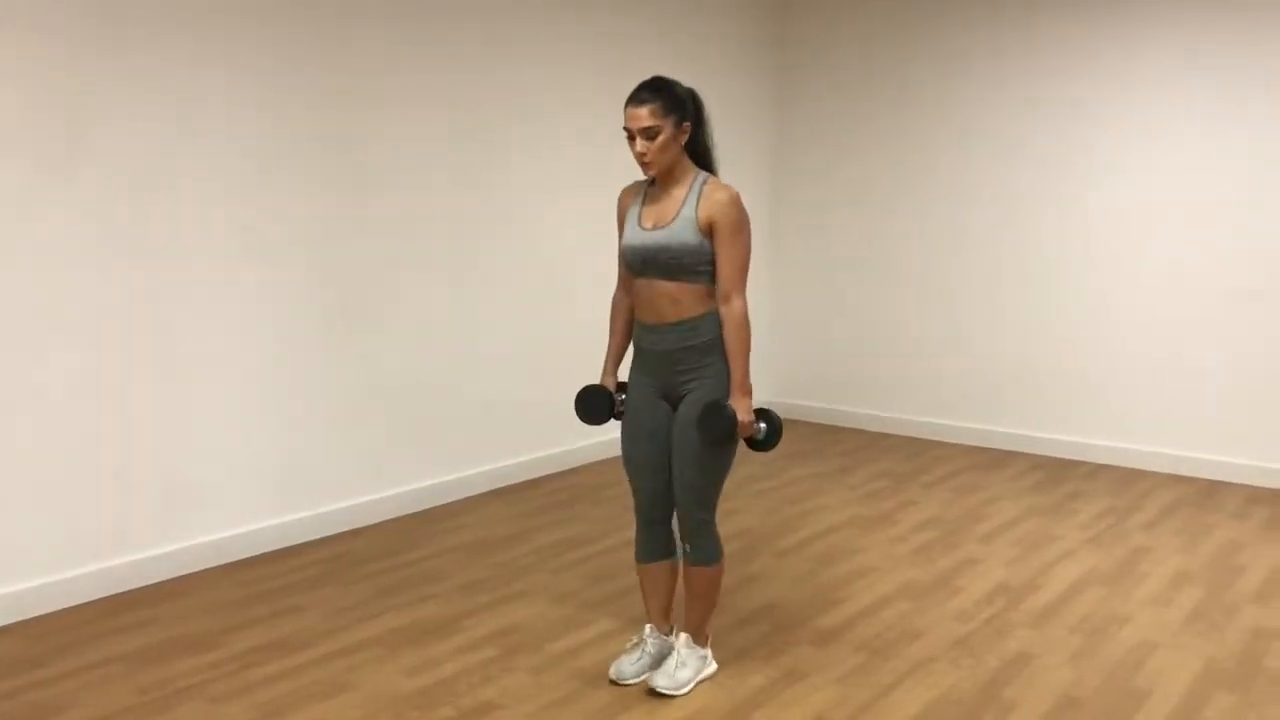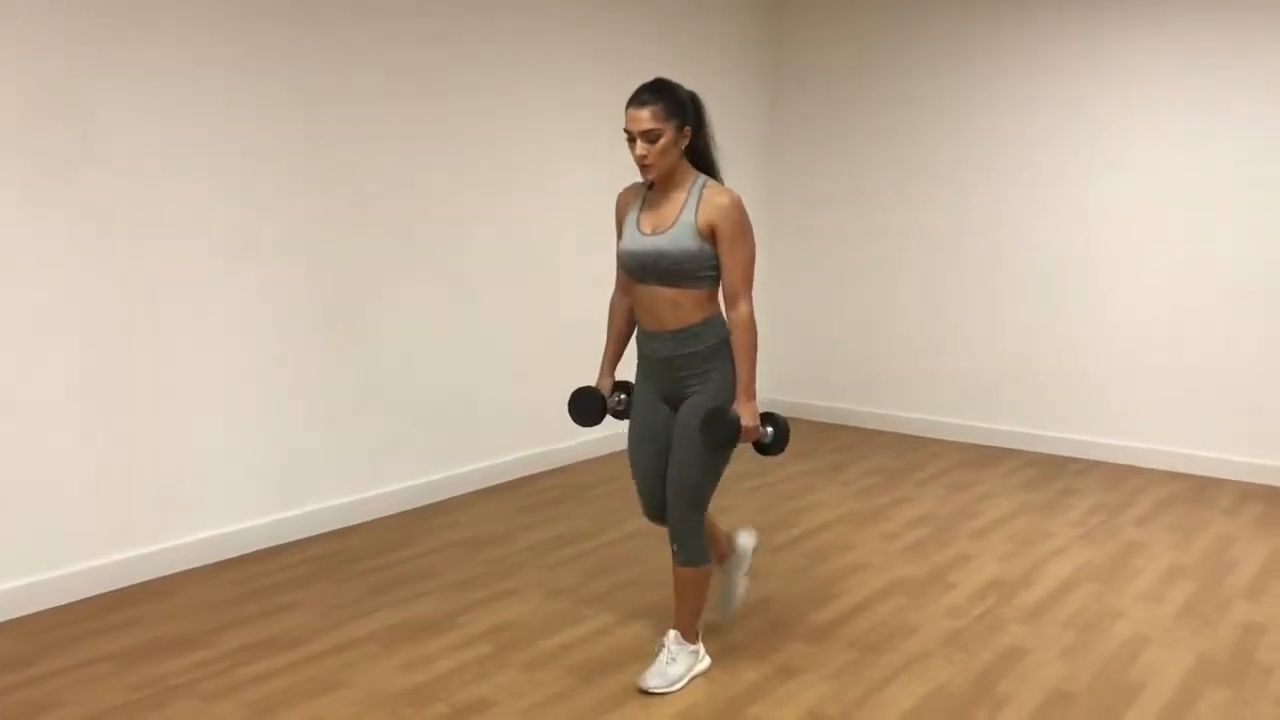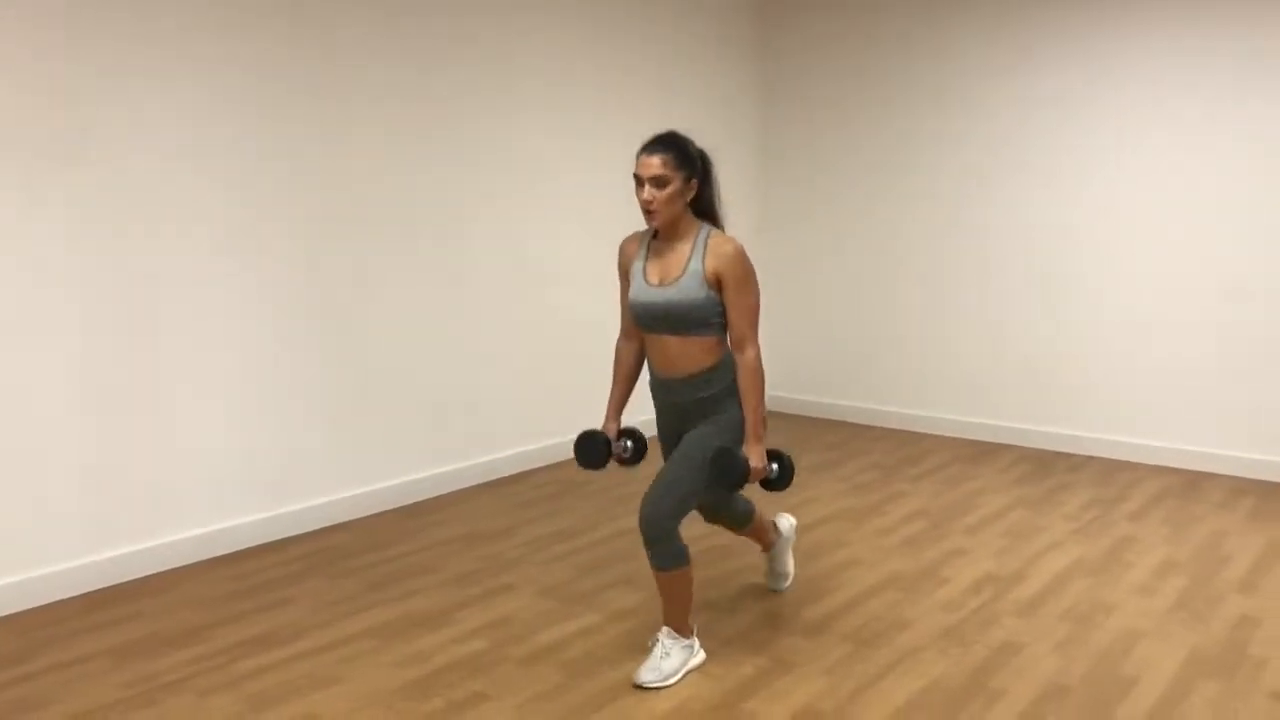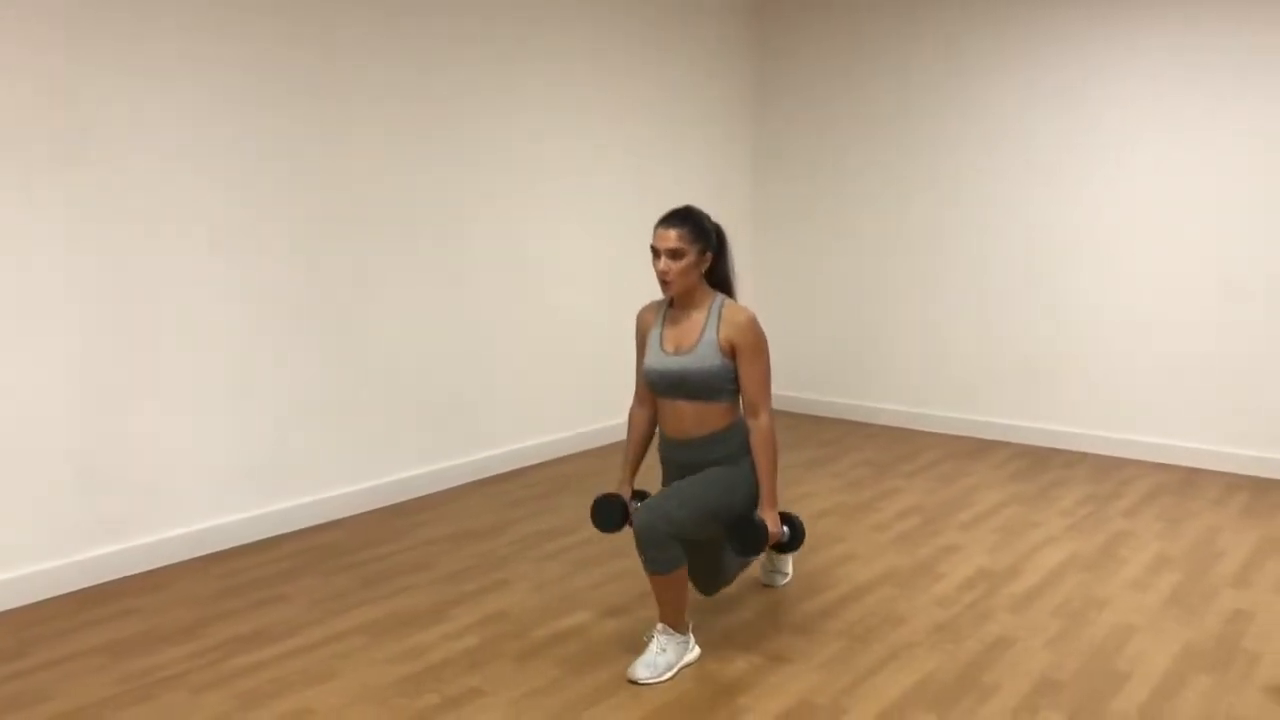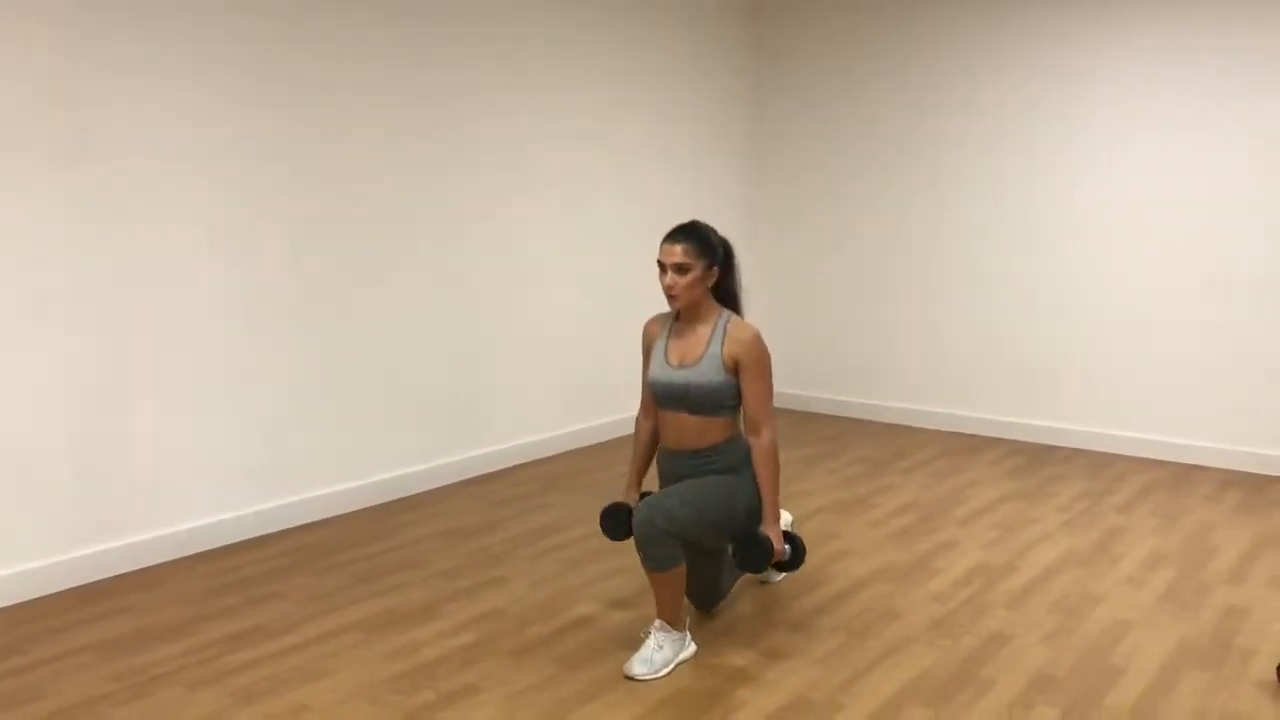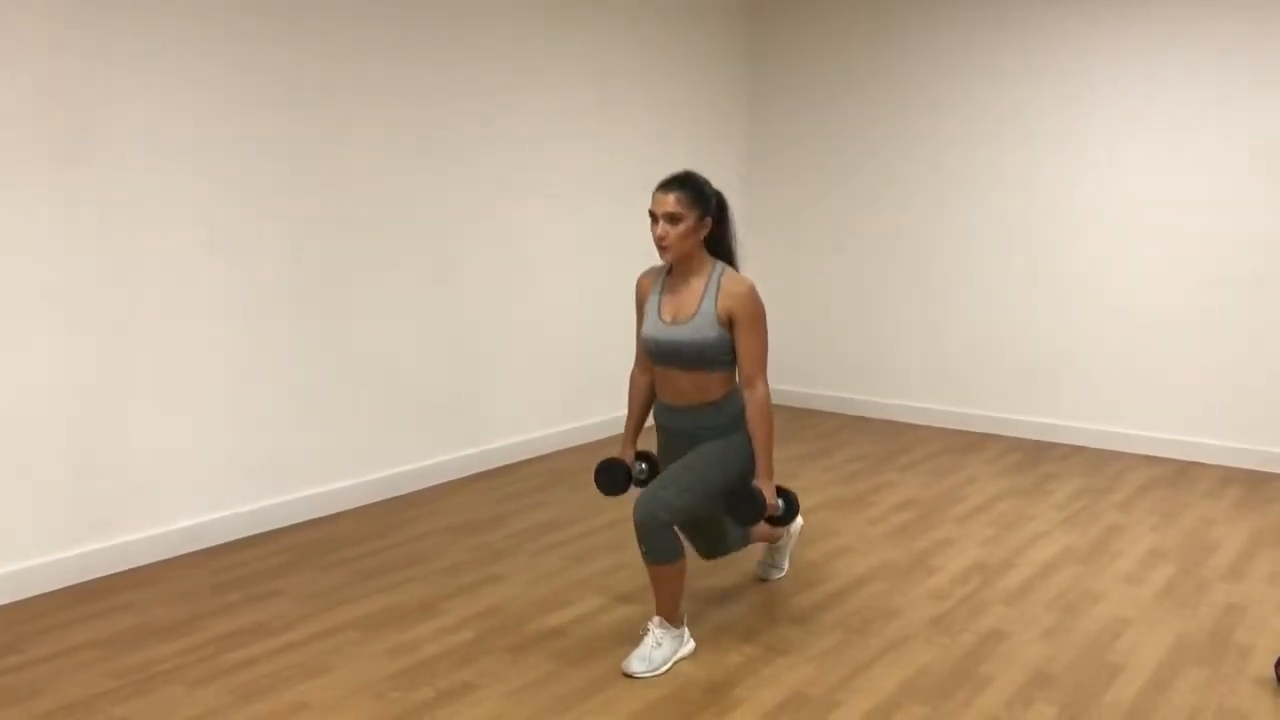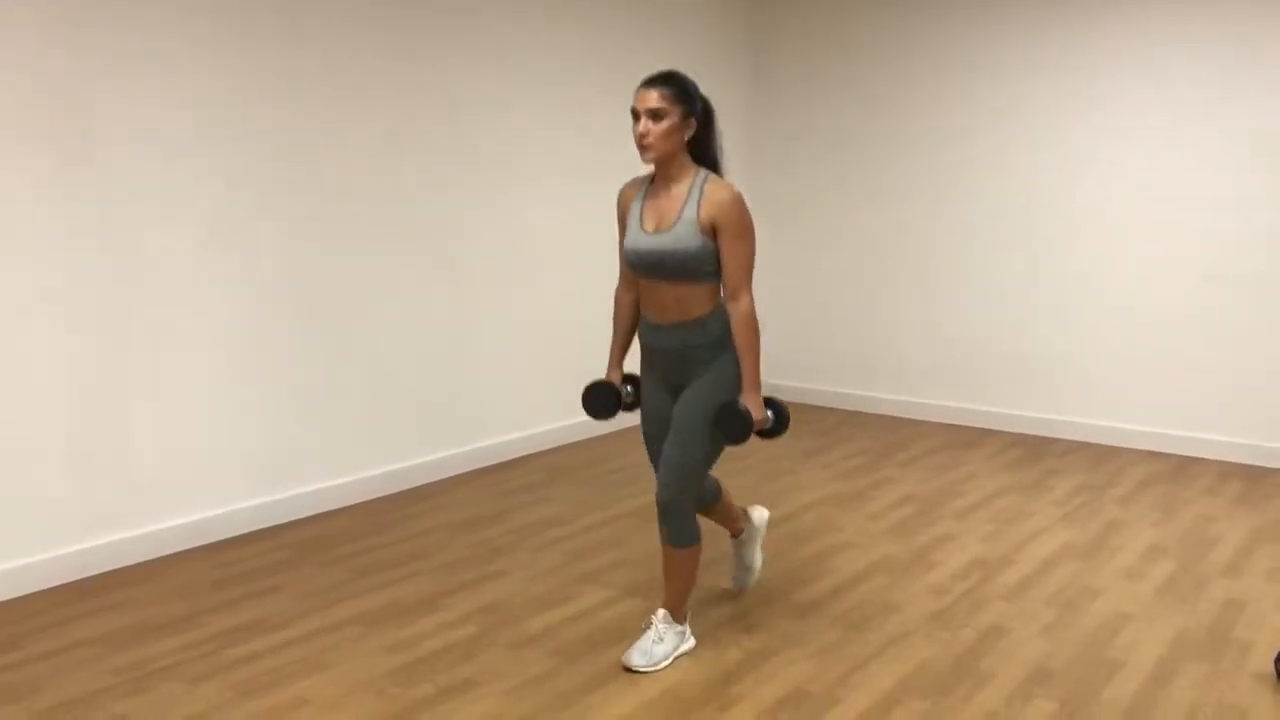
dt=0.3s
person 1, frame 1
left shoulder: (719, 201)
right shoulder: (630, 200)
left elbow: (733, 302)
left wrist: (741, 392)
right wrist: (610, 368)
left hip: (704, 366)
right hip: (649, 369)
left knee: (694, 515)
right knee: (649, 512)
left ankle: (696, 648)
right ankle: (656, 636)
person 1, frame 2
left shoulder: (720, 204)
right shoulder: (628, 201)
left elbow: (740, 306)
left wrist: (746, 396)
right wrist: (607, 369)
left hip: (708, 370)
right hip: (653, 371)
left knee: (683, 512)
right knee: (655, 504)
left ankle: (687, 644)
right ankle: (731, 550)
person 1, frame 3
left shoulder: (724, 253)
right shoulder: (631, 251)
left elbow: (747, 350)
right elbow: (630, 339)
left wrist: (754, 438)
right wrist: (612, 416)
left hip: (720, 407)
right hip: (669, 410)
left knee: (657, 515)
right knee: (714, 508)
left ankle: (680, 640)
right ankle: (776, 532)
person 1, frame 4
left shoulder: (737, 323)
right shoulder: (648, 318)
left elbow: (759, 416)
right elbow: (644, 404)
left wrist: (769, 505)
right wrist: (625, 479)
left hip: (732, 465)
right hip: (679, 465)
left knee: (652, 523)
right knee: (709, 578)
left ankle: (674, 637)
right ankle: (769, 547)
person 1, frame 5
left shoulder: (742, 339)
right shoulder: (654, 331)
left elbow: (761, 433)
right elbow: (648, 415)
left wrist: (769, 519)
right wrist: (631, 487)
left hip: (730, 478)
right hip: (677, 476)
left knee: (652, 520)
right knee: (706, 596)
left ankle: (671, 634)
person 1, frame 6
left shoulder: (736, 292)
right shoulder: (648, 284)
left elbow: (755, 387)
right elbow: (643, 369)
left wrist: (764, 475)
right wrist: (628, 442)
left hip: (726, 436)
right hip: (674, 435)
left knee: (652, 511)
right knee: (710, 542)
left ankle: (670, 629)
right ankle: (776, 531)
person 1, frame 7
left shoulder: (720, 199)
right shoulder: (630, 196)
left elbow: (740, 300)
right elbow: (627, 288)
left wrist: (751, 389)
right wrist: (615, 364)
left hip: (712, 361)
right hip: (658, 363)
left knee: (673, 493)
right knee: (682, 482)
left ankle: (673, 624)
right ankle: (747, 524)
